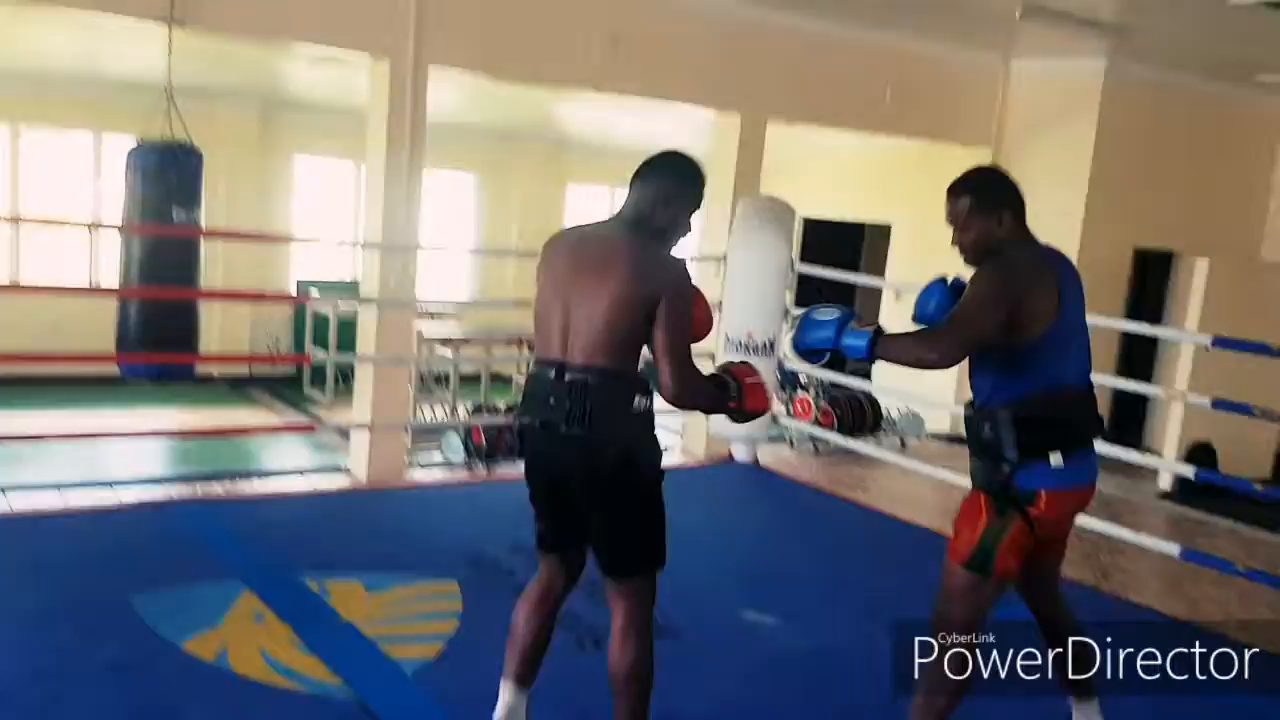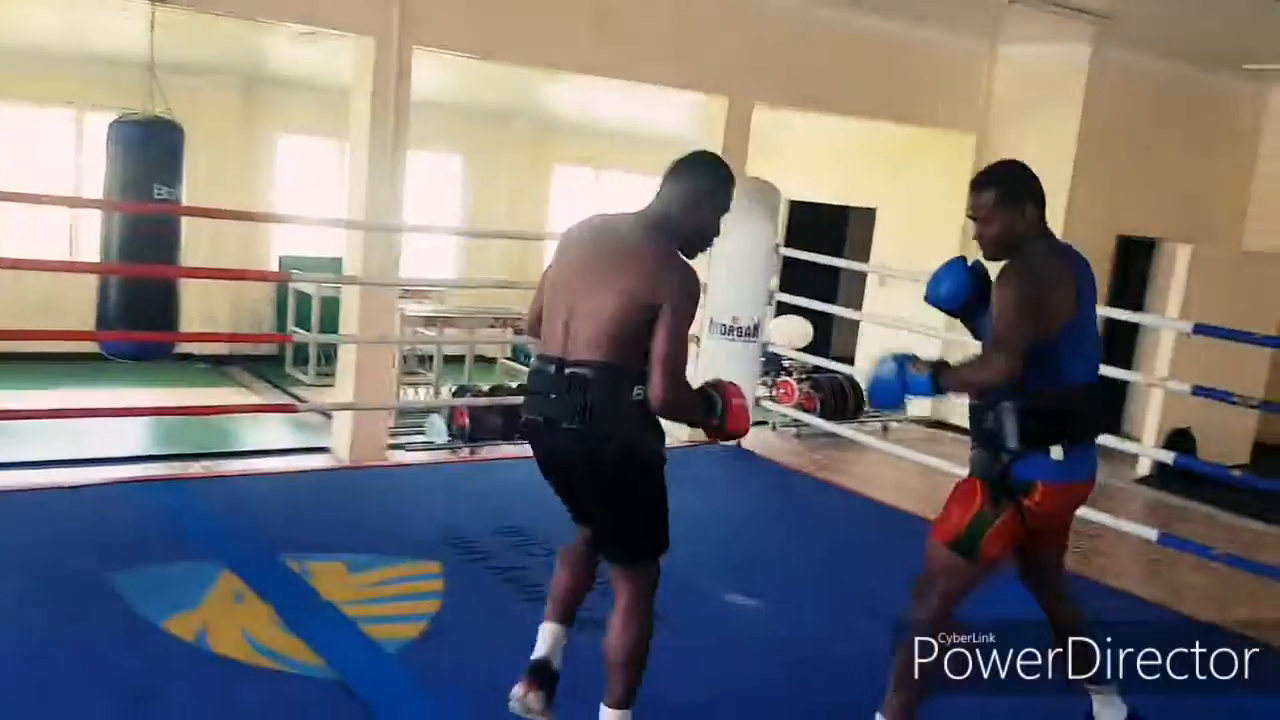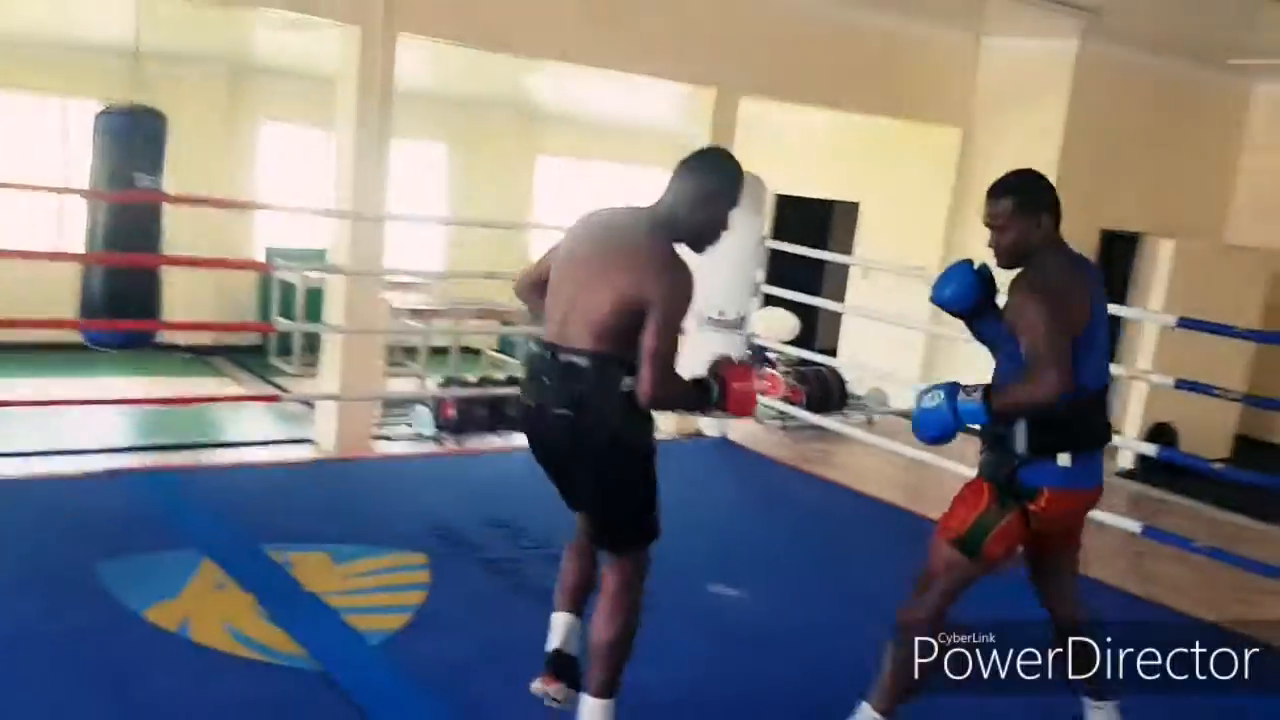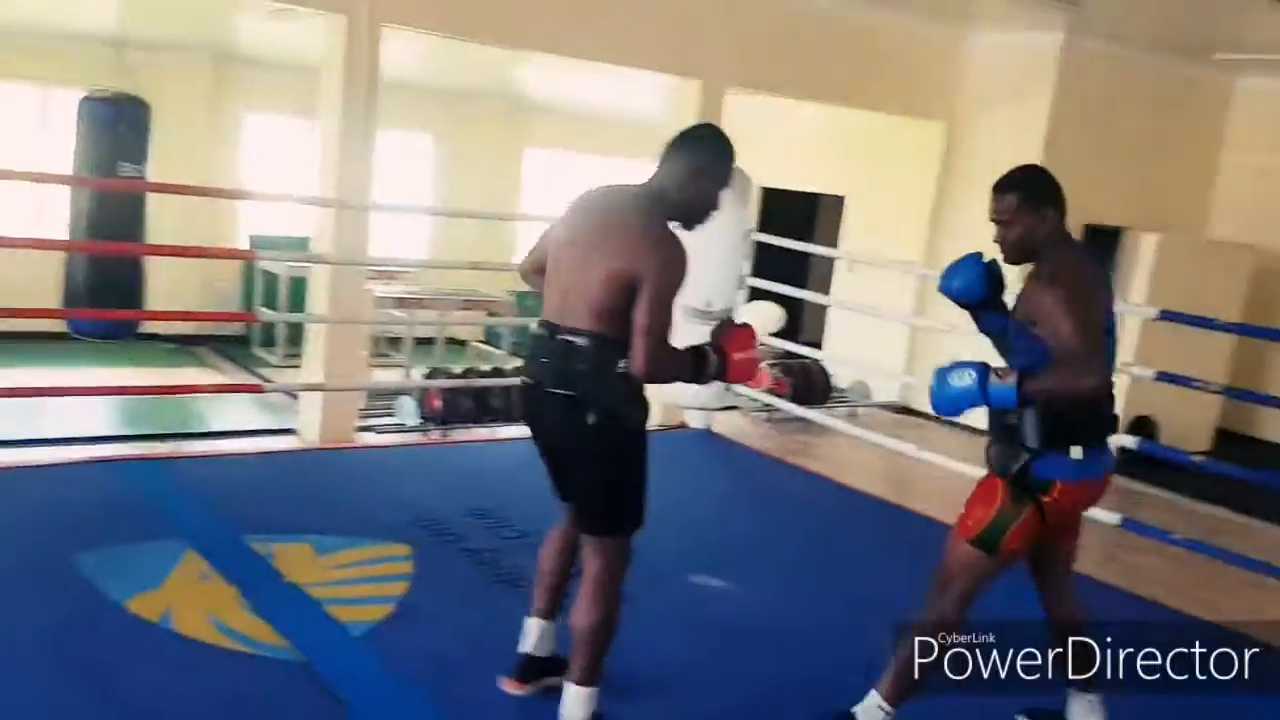
dt=0.1s
person 1, frame 1
left shoulder: (559, 247)
right shoulder: (664, 270)
right elbow: (676, 387)
right wrist: (731, 394)
left hip: (541, 419)
right hip: (610, 430)
left knee: (556, 569)
right knee: (631, 594)
person 1, frame 2
left shoulder: (581, 234)
right shoulder: (676, 277)
left elbow: (536, 323)
right elbow: (666, 392)
right wrist: (714, 408)
left hip: (545, 410)
right hip: (611, 422)
left knee: (592, 534)
right knee: (635, 580)
left ankle: (541, 667)
person 1, frame 3
left shoulder: (593, 224)
right shoulder: (668, 272)
left elbow: (527, 287)
right elbow: (653, 391)
right wrist: (713, 391)
left hip: (543, 397)
right hip: (600, 412)
left knee: (593, 523)
right knee: (624, 569)
left ankle: (558, 656)
person 1, frame 4
left shoulder: (588, 204)
right shoulder: (660, 247)
left elbow: (532, 272)
right elbow: (647, 363)
right wrist: (713, 360)
left hip: (544, 380)
right hip: (599, 395)
left knee: (576, 515)
right knee: (607, 555)
left ankle: (532, 657)
person 2, frame 1
left shoulder: (1003, 277)
right shoulder: (1053, 268)
left elbow: (945, 350)
left wrist: (854, 338)
right wrist: (956, 313)
left hip: (1028, 476)
right hip: (1065, 468)
left knee: (954, 618)
right knee: (1042, 594)
person 2, frame 2
left shoulder: (1024, 275)
right shoulder: (1067, 264)
left elbow: (997, 368)
left wrist: (922, 375)
right wrist: (973, 310)
left hip: (1023, 466)
right hip: (1065, 459)
left knee: (931, 598)
right knee: (1048, 592)
person 2, frame 3
left shoulder: (1040, 287)
right shoulder: (1077, 275)
left elbow: (1048, 386)
left wrist: (966, 401)
right wrist: (981, 315)
left hip: (1034, 472)
right hip: (1072, 467)
left knee: (931, 592)
right knee: (1059, 594)
person 2, frame 4
left shoulder: (1056, 280)
right shoulder: (1080, 268)
left elbow: (1085, 375)
left wrist: (994, 385)
right wrist: (986, 309)
left hip: (1043, 463)
right hip: (1078, 460)
left knee: (949, 591)
right knee: (1055, 588)
